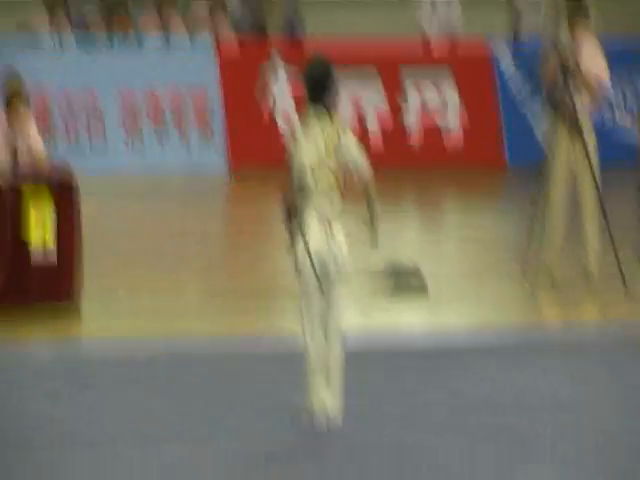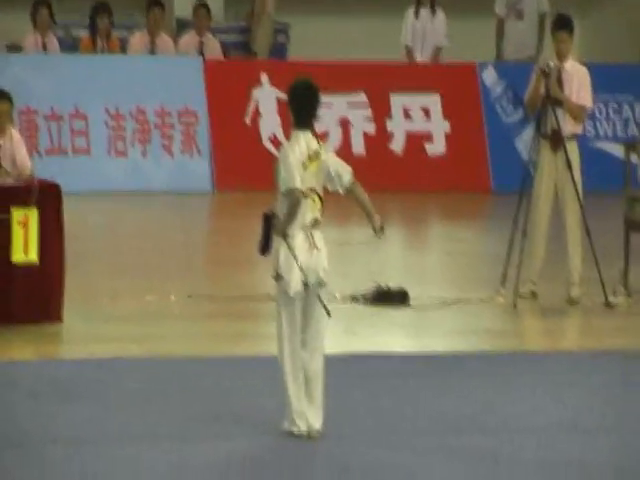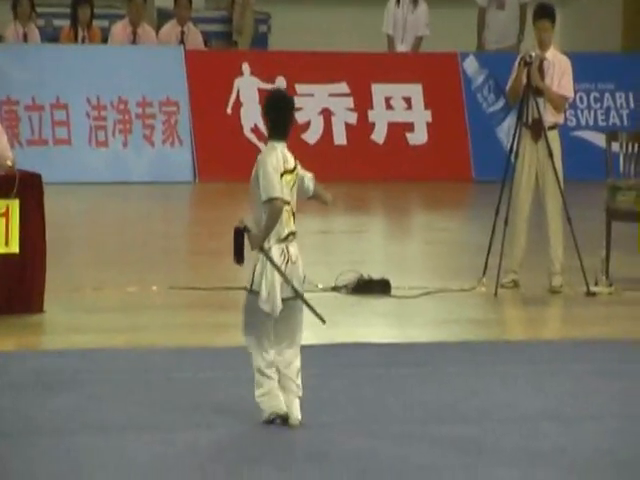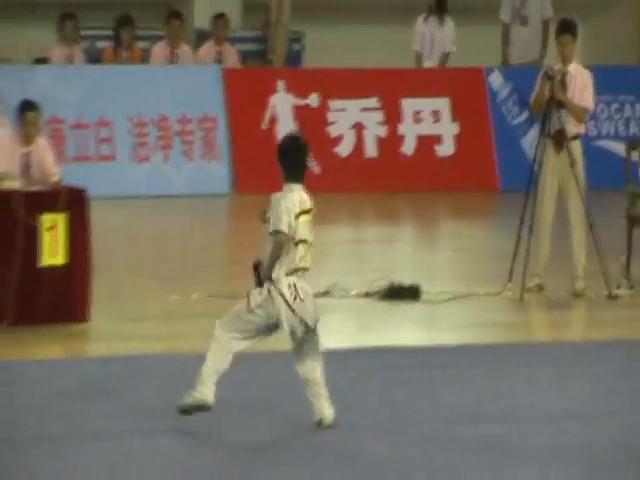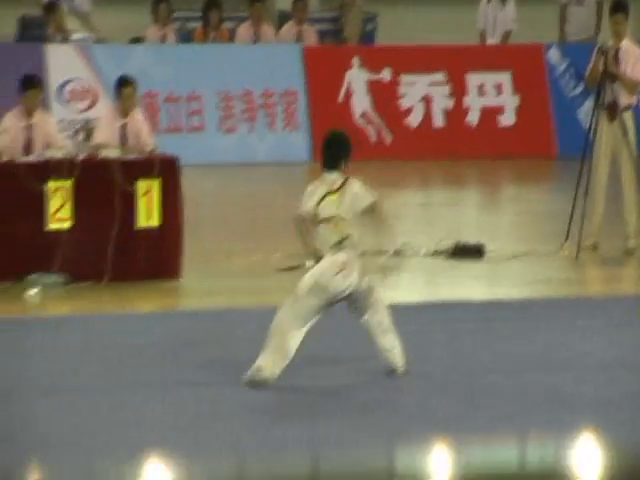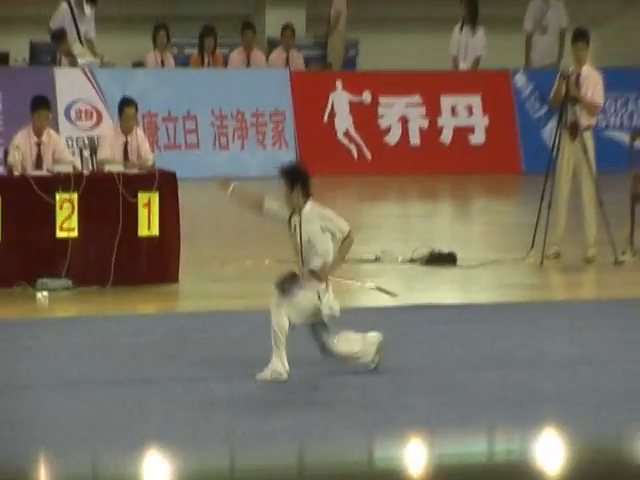
dt=0.3s
person 1, frame 1
left shoulder: (305, 134)
right shoulder: (340, 134)
left elbow: (301, 181)
right elbow: (365, 175)
left wrist: (294, 214)
left hip: (310, 234)
right hip: (332, 234)
left knee: (314, 328)
right knee: (330, 327)
left ankle: (320, 405)
right ankle: (331, 405)
person 1, frame 2
left shoulder: (290, 149)
right shoulder: (321, 152)
left elbow: (295, 195)
right elbow: (351, 182)
left wrist: (281, 226)
right wrist: (373, 217)
left hip: (293, 249)
right hip: (316, 247)
left knee: (292, 342)
right knee: (313, 341)
left ankle: (300, 420)
right ankle: (313, 419)
person 1, frame 3
left shoulder: (267, 159)
right shoulder: (291, 160)
left elbow: (276, 205)
right elbow: (315, 188)
left wrist: (260, 237)
right wrist: (324, 197)
left hip: (271, 261)
right hip: (295, 260)
left knee: (258, 339)
right knee: (288, 344)
left ankle: (275, 402)
right ankle: (292, 408)
person 1, frame 4
left shoulder: (281, 199)
right shoulder: (307, 200)
left elbow: (281, 238)
left wrist: (268, 270)
left hip: (278, 291)
right hip: (301, 291)
left knee: (226, 332)
right knee: (308, 354)
left ankle: (203, 392)
right ankle: (324, 412)
person 1, frame 5
left shoulder: (314, 188)
right shoulder: (353, 186)
left elbow: (303, 219)
right elbow: (372, 207)
left wrist: (314, 247)
right wrist: (384, 233)
left hip: (326, 270)
right hip: (350, 268)
left knee: (290, 319)
right knee: (375, 310)
person 1, frame 6
left shoulder: (319, 214)
right shoulder: (290, 212)
left elbow: (348, 237)
right elbow: (259, 205)
left wrist: (330, 268)
left hip: (318, 289)
right hip: (306, 288)
right knee: (329, 342)
left ankle: (279, 367)
right ankle: (371, 345)
person 2, frame 1
left shoulder: (593, 51)
right shoulder: (557, 50)
left elbow: (597, 89)
right elbow: (546, 85)
left wrist: (577, 68)
right wrist: (554, 63)
left hip: (584, 125)
right hip: (561, 124)
left knee: (589, 191)
right knee: (556, 189)
left ankle: (592, 260)
right ankle: (549, 255)
person 2, frame 2
left shoulder: (580, 73)
right shoulder: (542, 71)
left elbow: (581, 115)
right elbow: (530, 109)
left wrist: (560, 94)
right wrist: (538, 85)
left hip: (568, 146)
right hip: (545, 145)
left knee: (572, 213)
right knee: (539, 211)
left ankle: (574, 283)
right ankle: (532, 280)
person 2, frame 3
left shoulder: (562, 63)
right shoulder: (524, 59)
left elbow: (561, 104)
right elbow: (511, 98)
left wrist: (541, 83)
right wrist: (520, 74)
left hip: (550, 135)
right hip: (527, 135)
left knee: (553, 203)
right knee: (520, 201)
left ankle: (556, 272)
right ankle: (513, 269)
person 2, frame 4
left shoulder: (583, 76)
right shoulder: (547, 73)
left elbow: (583, 115)
right elbow: (535, 111)
left wrist: (562, 96)
right wrist: (543, 88)
left hip: (572, 145)
right hip: (550, 145)
left knee: (576, 210)
right knee: (544, 208)
left ankle: (579, 276)
right ankle: (538, 273)
person 2, frame 5
right shoulder: (602, 49)
right elbow: (590, 82)
left wrist: (616, 70)
right wrist: (598, 62)
right hip: (604, 115)
right knee: (599, 174)
right ankle: (593, 233)
person 2, frame 6
left shoulder: (594, 76)
right shoulder: (565, 75)
left elbow: (594, 110)
right elbow: (554, 105)
left wrist: (577, 94)
right wrist: (561, 86)
left hip: (584, 135)
right hip: (566, 135)
left knee: (588, 189)
right knee: (561, 187)
left ankle: (590, 245)
right ankle: (556, 243)
